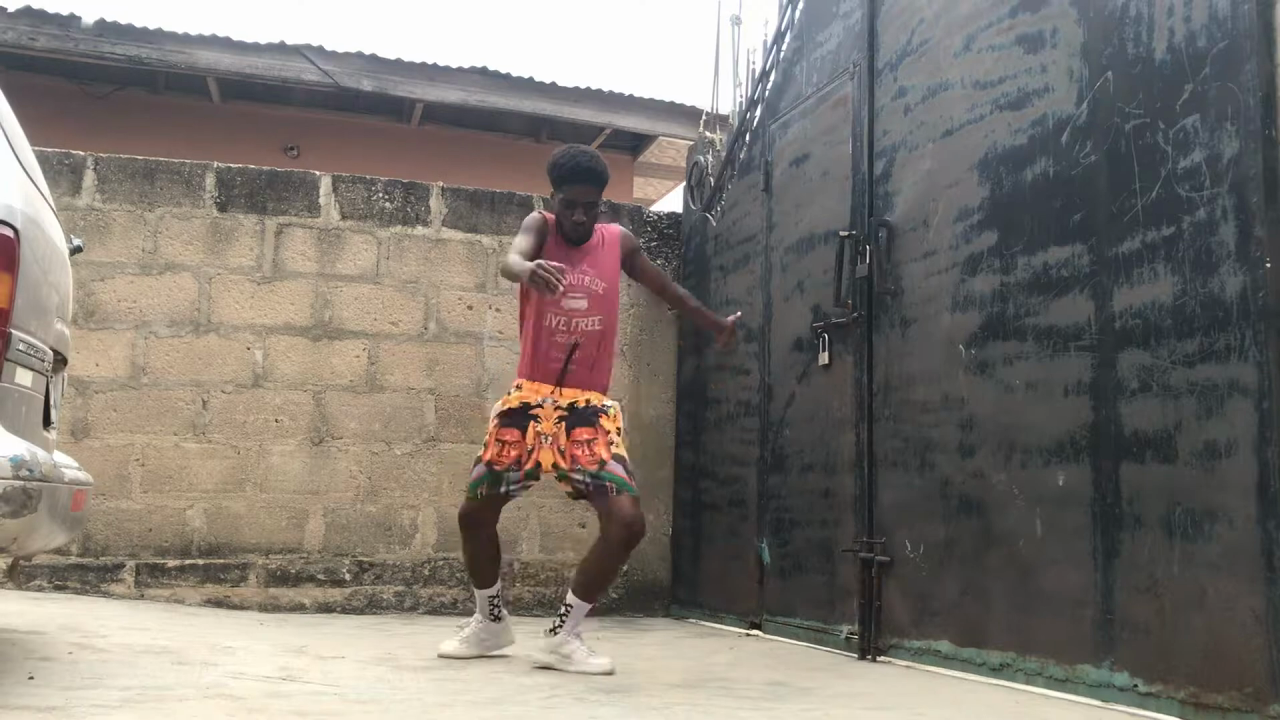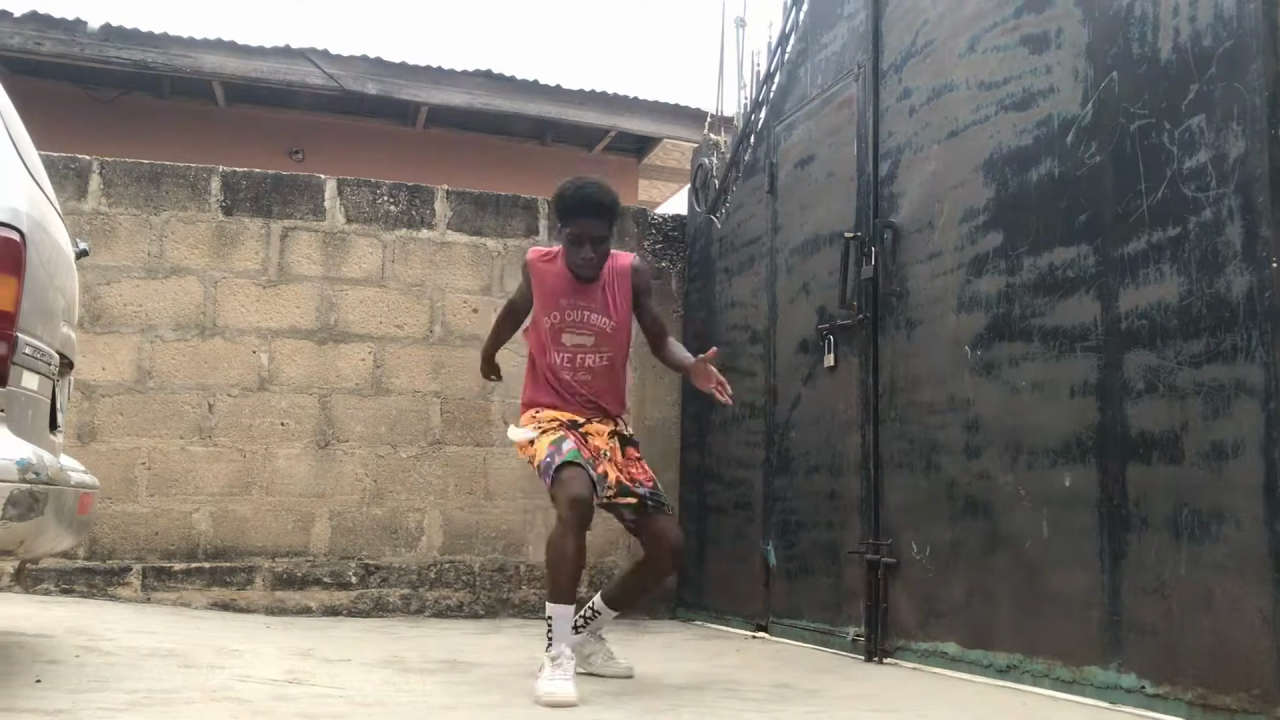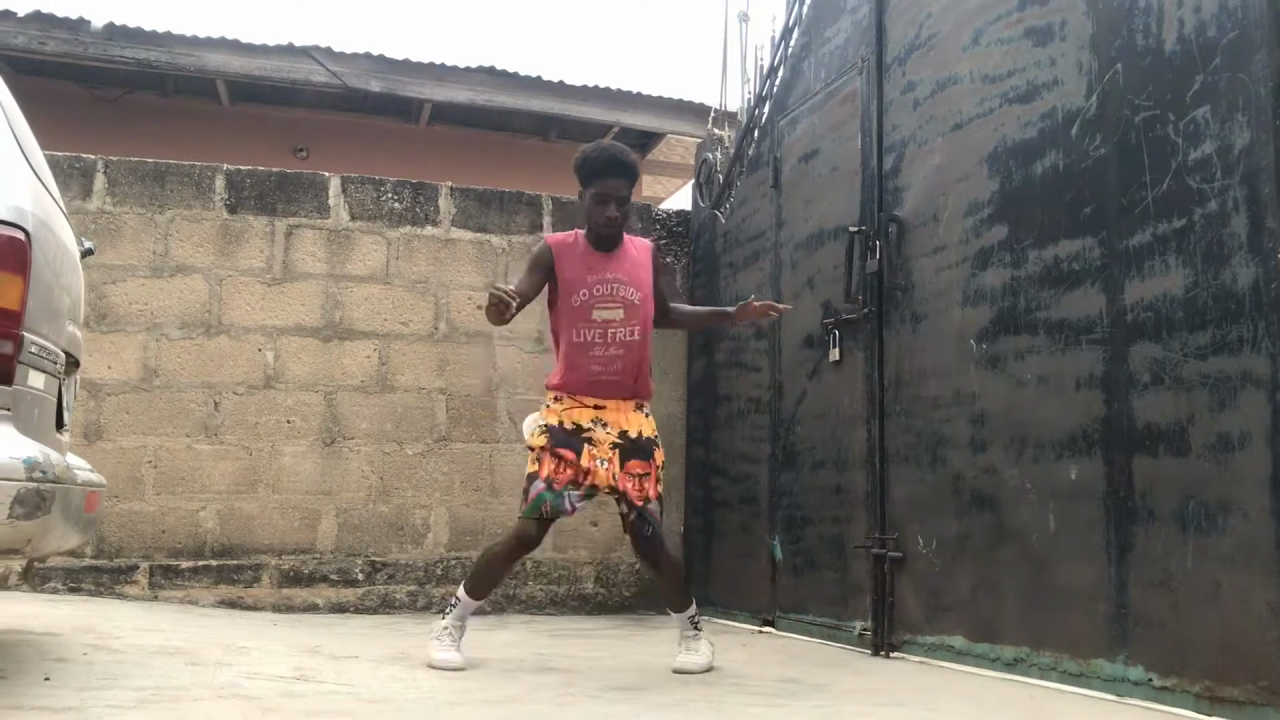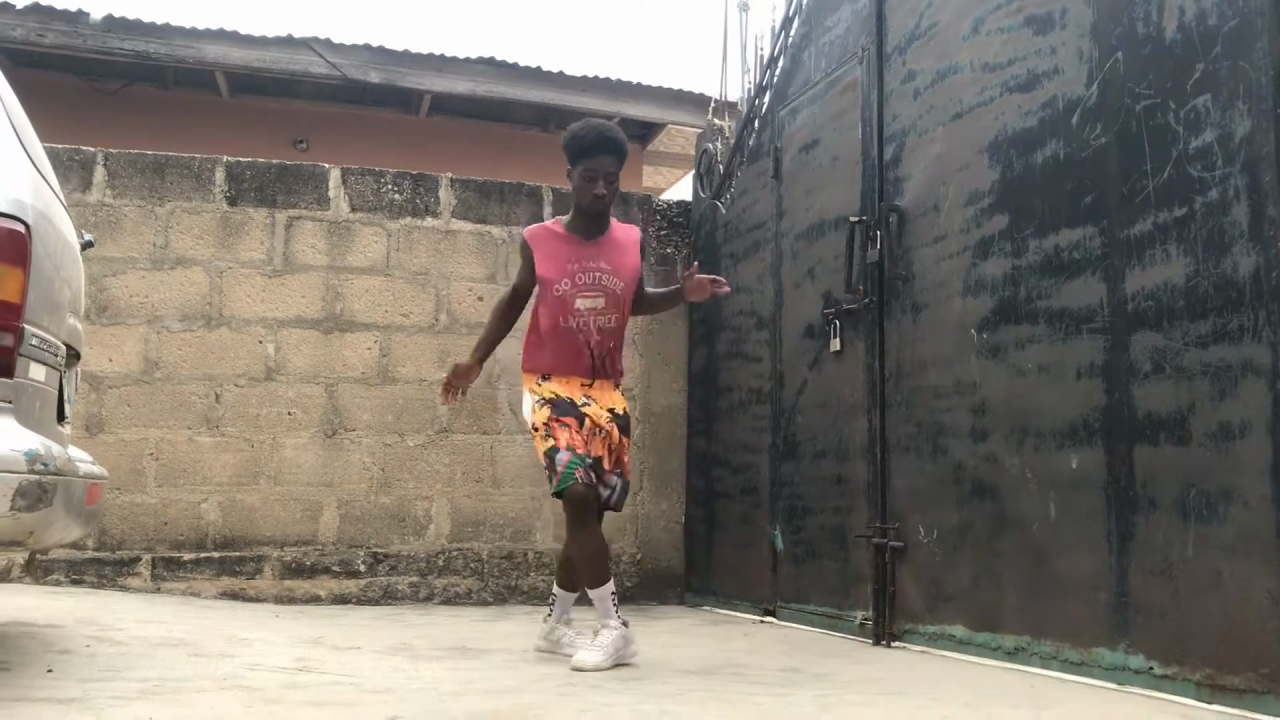
dt=0.4s
person 1, frame 1
left shoulder: (619, 242)
right shoulder: (538, 227)
left elbow: (666, 288)
right elbow: (509, 262)
left wrist: (717, 324)
right wrist: (529, 267)
left hip: (588, 408)
right hip: (529, 399)
left knee: (627, 522)
right knee: (473, 514)
left ankle: (565, 633)
right ankle: (490, 620)
person 1, frame 2
left shoulder: (632, 272)
right shoulder: (536, 264)
left elbow: (661, 340)
right elbow: (514, 311)
left wrist: (694, 367)
right wrist: (487, 353)
left hip: (607, 426)
right hip: (549, 420)
left knee: (669, 544)
right knee: (575, 501)
left ankle: (589, 628)
right ankle: (558, 650)
person 1, frame 3
left shoulder: (645, 252)
right shoulder: (555, 249)
left elbow: (662, 313)
right elbow: (507, 310)
left wrist: (732, 315)
right wrist: (499, 304)
left hip: (629, 418)
right hip: (567, 412)
left knee: (650, 544)
right knee: (527, 532)
left ankle: (691, 631)
right ankle: (453, 621)
person 1, frame 4
left shoulder: (632, 239)
right shoulder: (537, 240)
right elbow: (513, 301)
left wrist: (683, 292)
right wrist: (474, 361)
left hip: (607, 393)
right hip: (554, 388)
left knee: (592, 513)
right knee: (579, 495)
left ankle: (556, 623)
right ankle: (611, 624)
